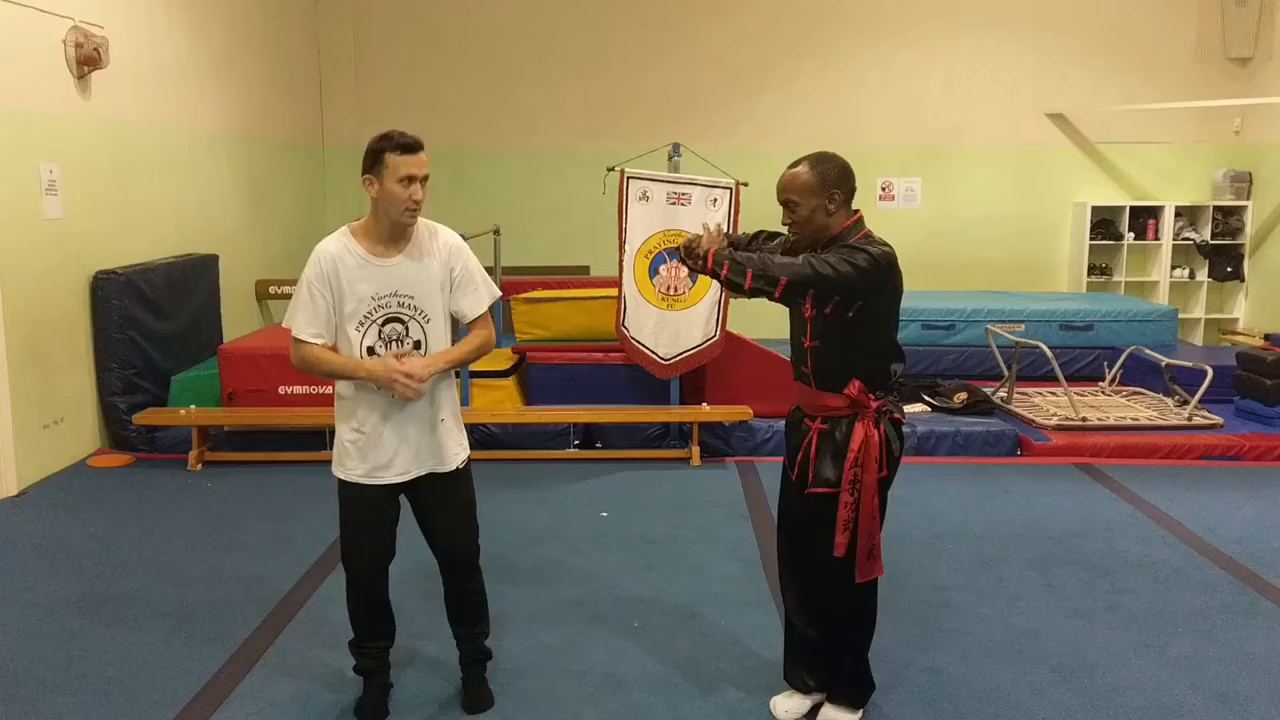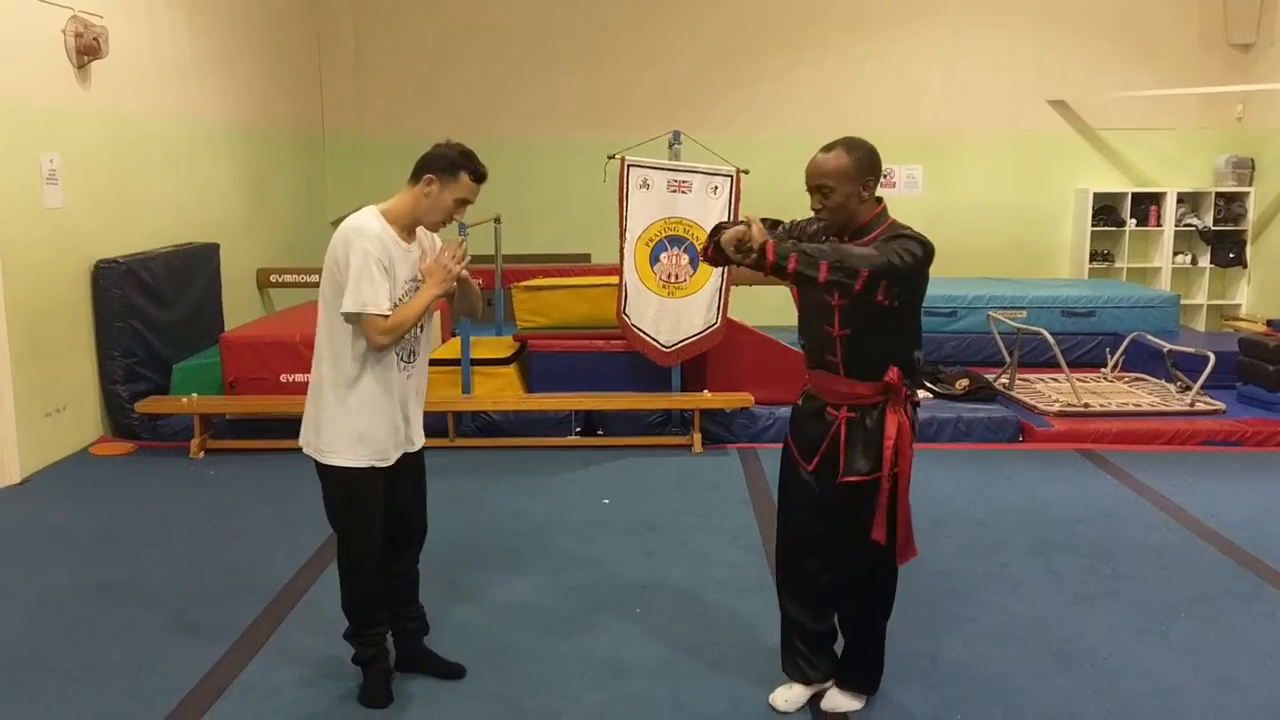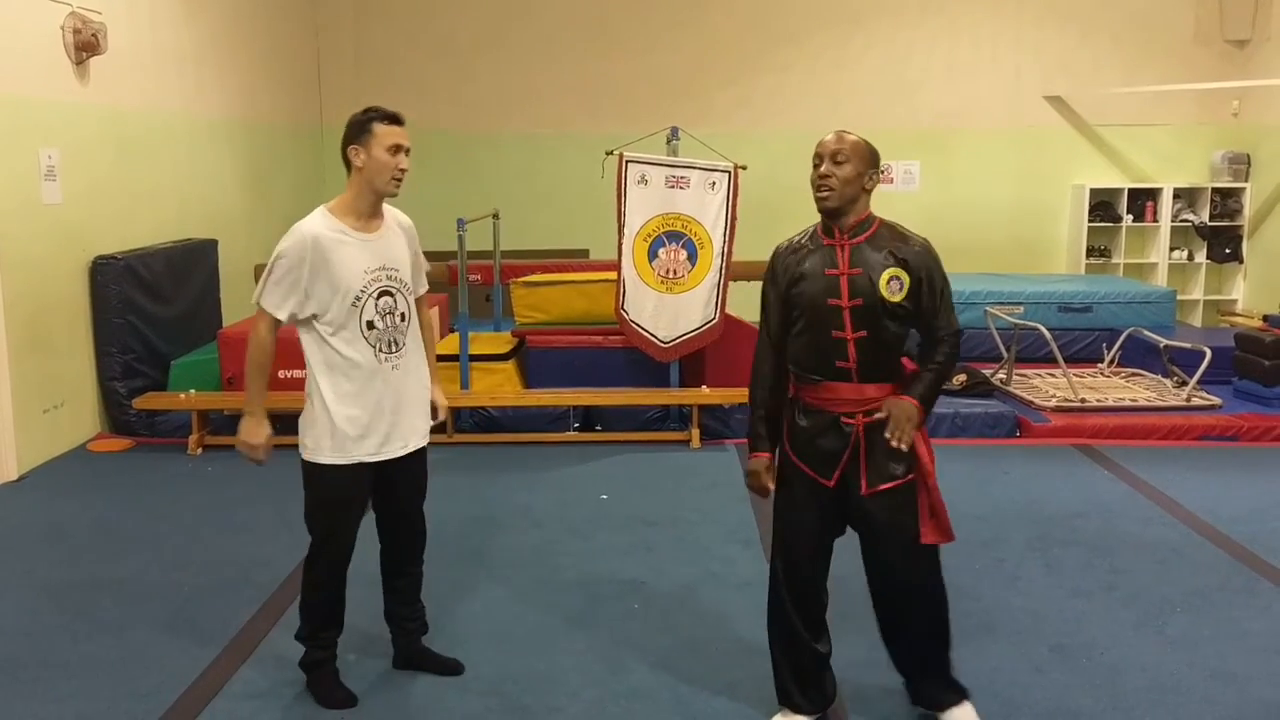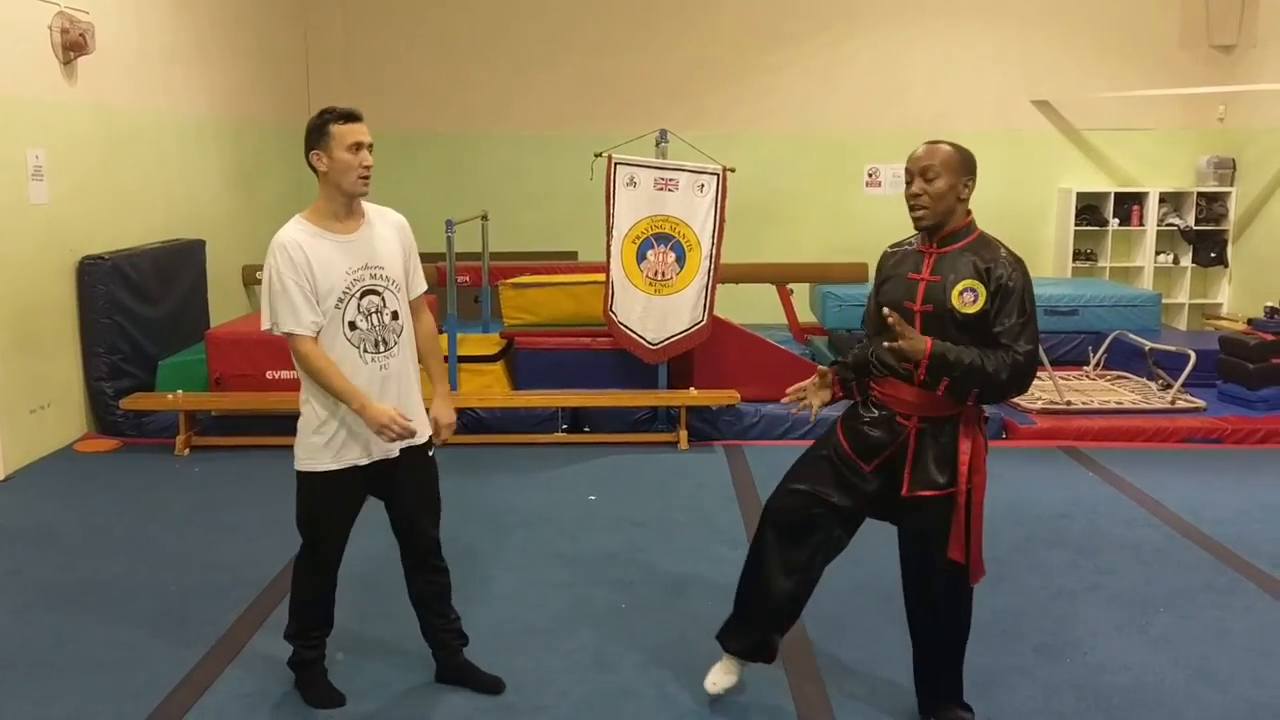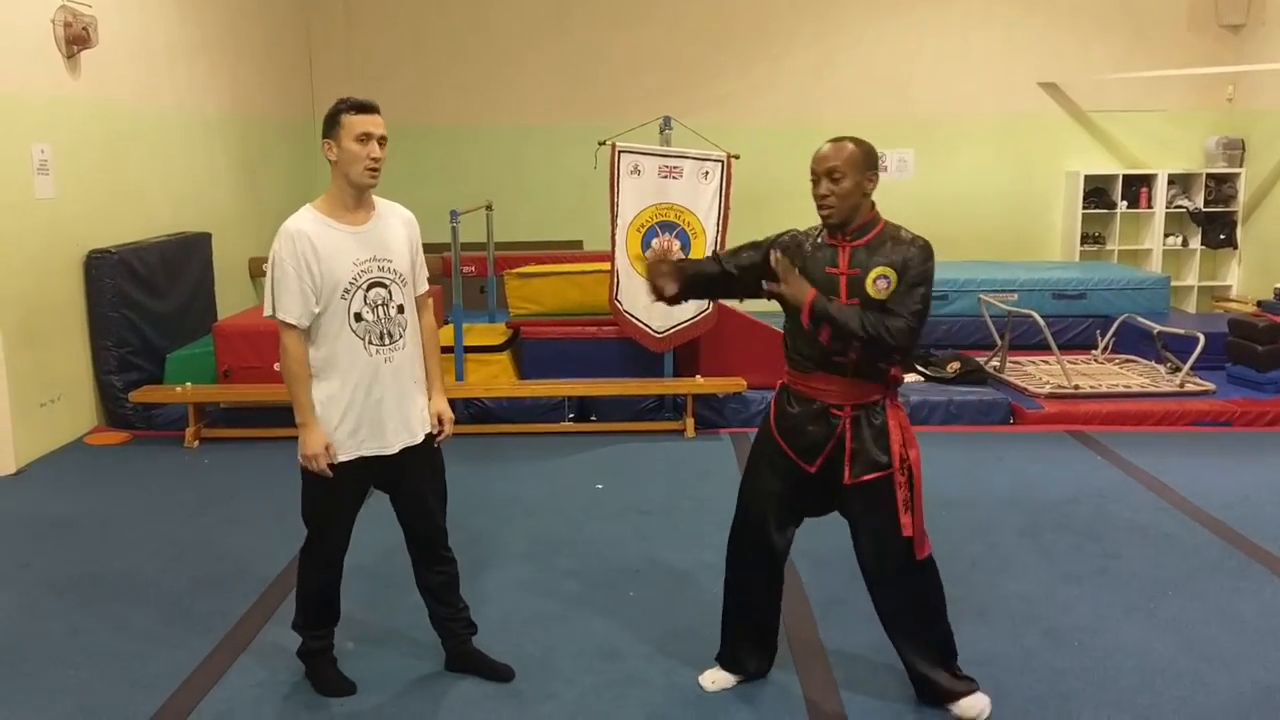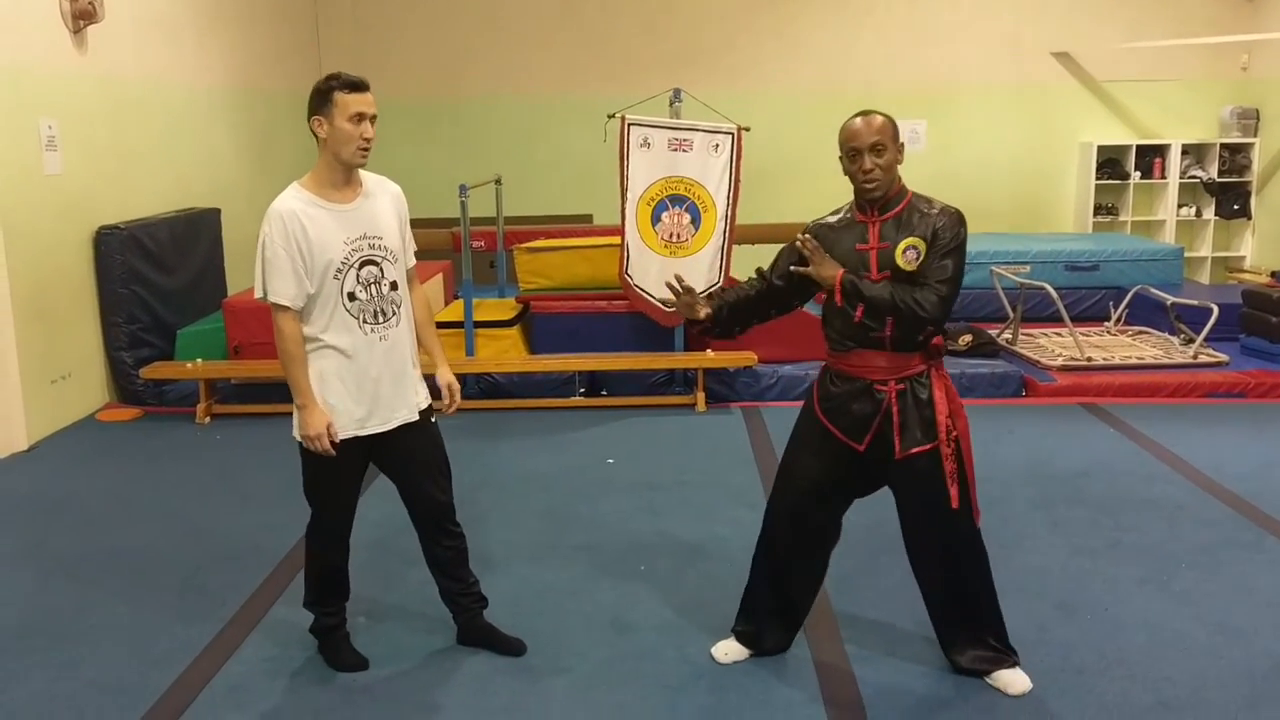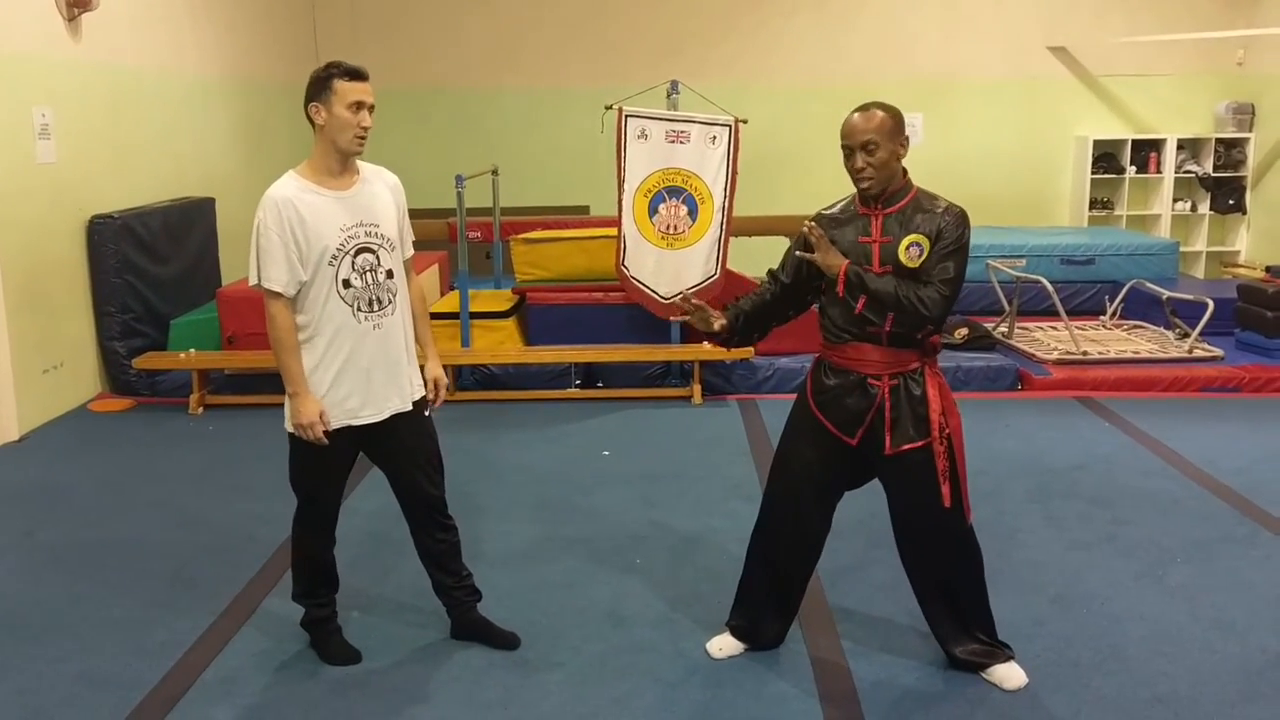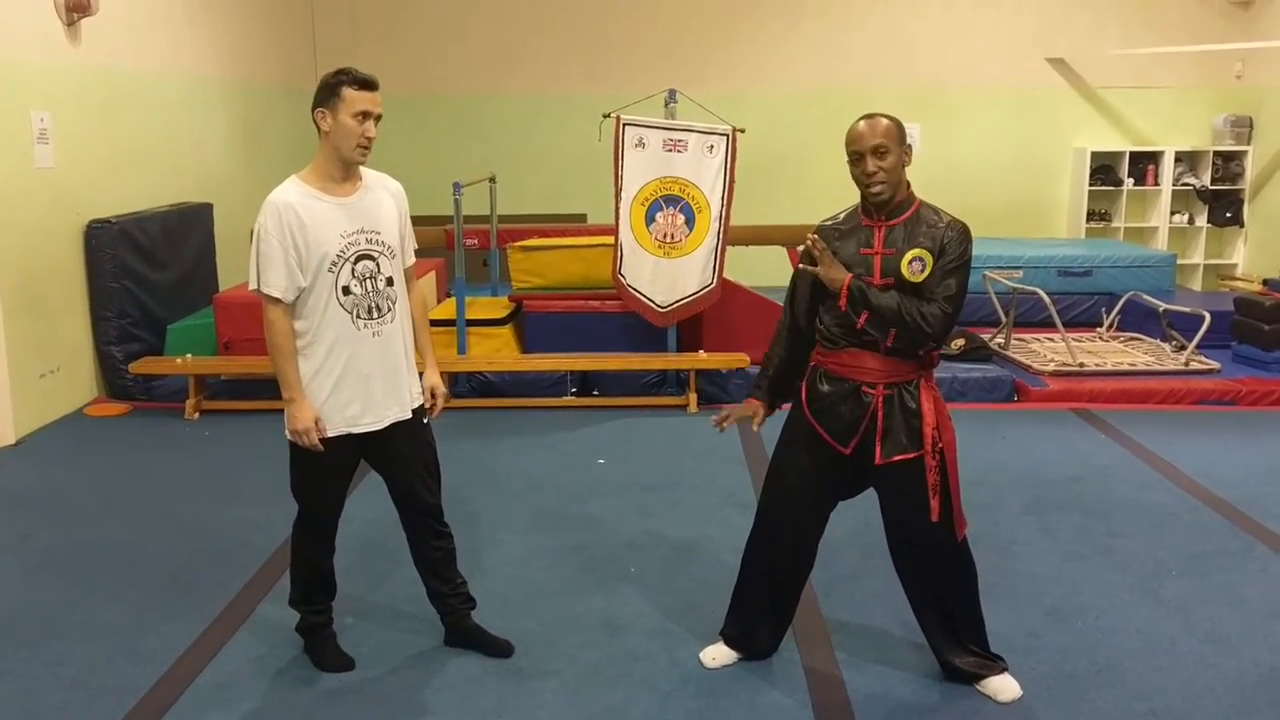
dt=0.7s
person 1, frame 1
left shoulder: (447, 247)
right shoulder: (331, 258)
left elbow: (485, 331)
right elbow: (304, 351)
left wrist: (434, 366)
right wrist: (377, 372)
left hip: (439, 444)
right hip: (365, 452)
left knee: (461, 557)
right knee: (365, 568)
left ankle: (474, 664)
person 1, frame 2
left shoulder: (426, 240)
right shoulder: (363, 236)
left elbow: (471, 311)
right elbow: (379, 332)
left wrist: (460, 280)
right wrist: (432, 287)
left hip: (400, 428)
right hip: (349, 433)
left knee: (406, 539)
right knee: (363, 549)
left ankle: (410, 643)
right ankle: (372, 658)
person 1, frame 3
left shoulder: (403, 228)
right shoulder: (311, 240)
right elbow: (268, 328)
left wrist: (432, 380)
right wrist: (254, 415)
left hip: (404, 427)
right hip: (340, 437)
left knee: (407, 541)
right knee: (331, 553)
left ankle: (408, 641)
right ankle: (319, 661)
person 1, frame 4
left shoulder: (394, 226)
right shoulder: (292, 246)
right elbow: (304, 347)
left wrist: (440, 393)
right wrist: (366, 408)
left hip: (406, 429)
right hip: (334, 441)
left knee: (424, 548)
right knee: (320, 556)
left ankle: (449, 655)
right ankle: (308, 663)
person 1, frame 5
left shoulder: (402, 222)
right shoulder: (301, 235)
right elbow: (292, 338)
left wrist: (437, 391)
right wrist: (308, 424)
left hip: (409, 423)
right hip: (339, 432)
left knee: (431, 539)
right knee: (325, 548)
left ankle: (458, 643)
right ankle: (316, 652)
person 1, frame 6
left shoulder: (389, 196)
right shoulder: (289, 215)
right elbow: (285, 319)
left wrist: (439, 361)
right wrist: (307, 405)
left hip: (404, 399)
right hip: (336, 412)
left knee: (438, 513)
right knee: (330, 528)
left ankle: (470, 618)
right ankle: (330, 628)
person 1, frame 7
left shoulder: (387, 185)
right shoulder: (284, 202)
right elbow: (277, 305)
left wrist: (430, 355)
right wrist: (299, 393)
left hip: (397, 391)
right hip: (327, 401)
left knee: (429, 506)
right knee: (317, 518)
left ankle: (464, 610)
right ankle: (320, 620)
person 1, frame 8
left shoulder: (390, 194)
right shoulder: (287, 207)
right elbow: (276, 311)
left wrist: (429, 364)
right wrist: (295, 399)
left hip: (398, 399)
right hip: (327, 409)
left knee: (426, 514)
right knee: (317, 524)
left ankle: (457, 618)
right ankle: (316, 626)
person 2, frame 1
left shoulder: (869, 261)
right shoulder: (810, 244)
left elbow: (790, 278)
right elbow: (764, 248)
left wrist: (716, 257)
right wrist: (711, 244)
left hip: (858, 436)
right hip: (811, 427)
left knee: (844, 565)
right knee: (799, 560)
person 2, frame 2
left shoulder: (906, 249)
right shoulder: (818, 232)
left elbow: (857, 270)
left wrist: (768, 251)
right wrist: (734, 236)
left hip: (874, 425)
right hip: (816, 415)
left knee: (863, 557)
right knee: (799, 547)
left ankle: (857, 675)
right ankle: (809, 667)
person 2, frame 3
left shoulder: (908, 252)
right shoulder: (790, 257)
left elbow: (943, 340)
right elbow: (771, 355)
left wrist: (917, 399)
right wrist: (762, 445)
left hip: (888, 434)
right hip: (811, 434)
left knee: (909, 574)
right knee: (796, 572)
person 2, frame 4
left shoulder: (999, 268)
right shoulder: (895, 258)
left elbow: (1017, 367)
left wrist: (931, 353)
right wrist: (838, 378)
left hip: (943, 442)
right hip: (872, 425)
left knee: (939, 580)
right knee: (790, 516)
right ankle: (743, 646)
person 2, frame 5
left shoulder: (909, 253)
right shoulder: (795, 246)
left elbow: (894, 338)
right elbow: (728, 272)
left wrist: (809, 303)
right wrist: (677, 281)
left hip: (869, 425)
right hip: (797, 417)
left knee: (898, 556)
right knee: (754, 539)
right ankle: (743, 658)
person 2, frame 6
left shoulder: (940, 224)
right shoulder: (827, 231)
left elbow: (927, 309)
right elbow: (769, 290)
left wrist: (842, 282)
right wrist: (710, 311)
left hip: (916, 400)
right hip: (842, 396)
left knee: (948, 532)
right knee: (793, 516)
left ankle: (984, 651)
right ankle: (760, 631)
person 2, frame 7
left shoulder: (943, 221)
right shoulder: (829, 222)
left elbow: (929, 308)
right elbow: (783, 292)
left wrist: (847, 274)
right wrist: (727, 323)
left hip: (908, 397)
right hip: (834, 390)
left knee: (938, 528)
right knee: (787, 512)
left ankle: (978, 646)
right ankle: (753, 626)
person 2, frame 8
left shoulder: (946, 235)
right shoulder: (830, 234)
left elbow: (932, 325)
right elbow: (797, 324)
left wrist: (849, 287)
right wrist: (765, 394)
left hip: (904, 409)
right hip: (827, 402)
left knee: (931, 541)
right knee: (781, 524)
left ankle: (972, 658)
right ankle: (747, 636)
